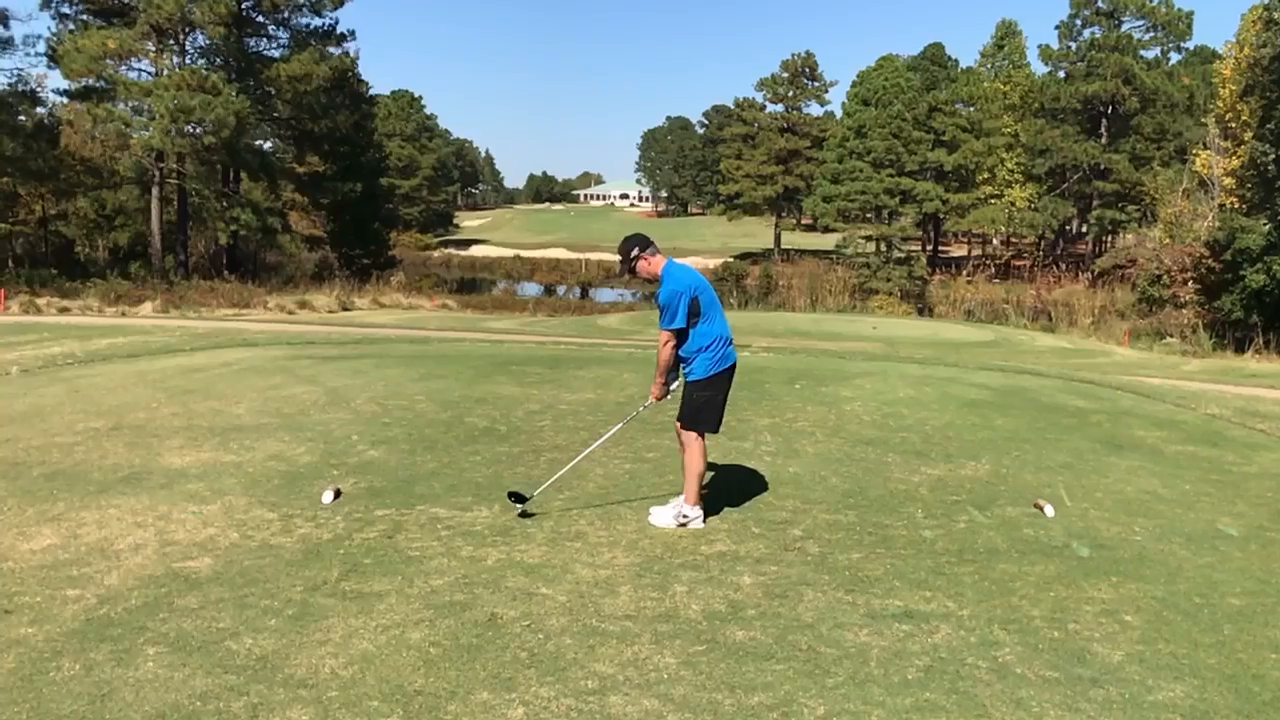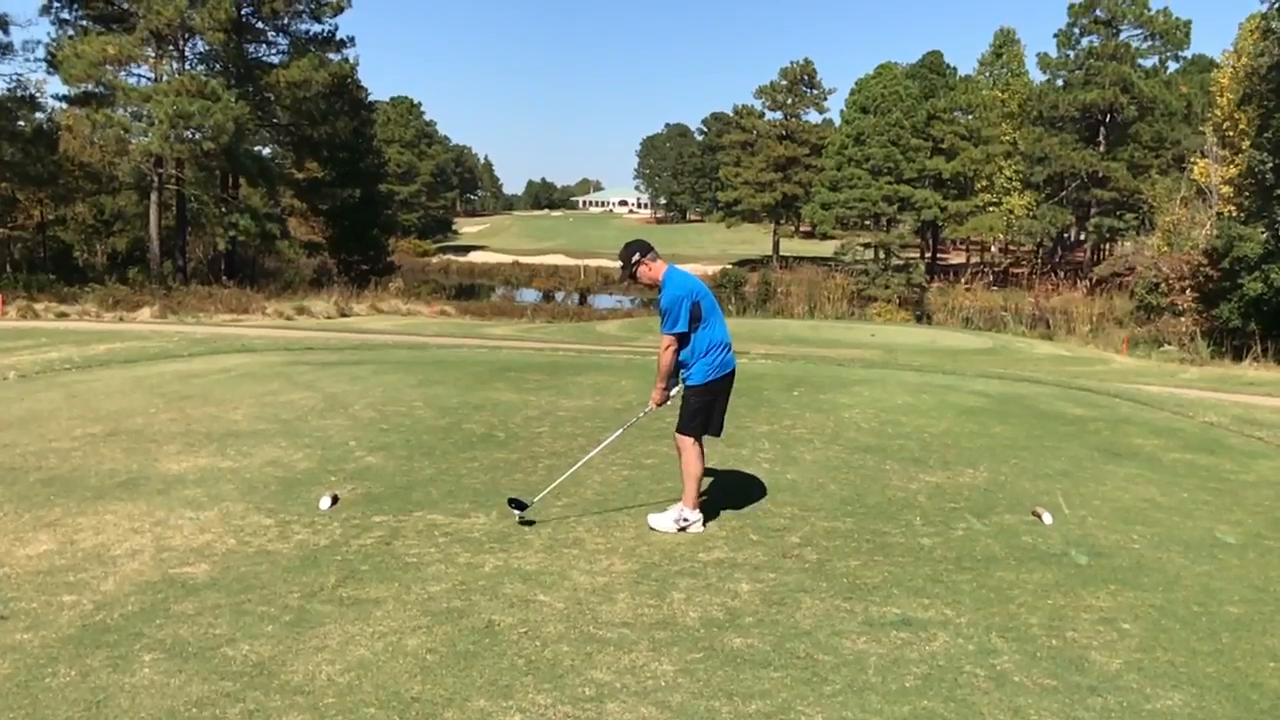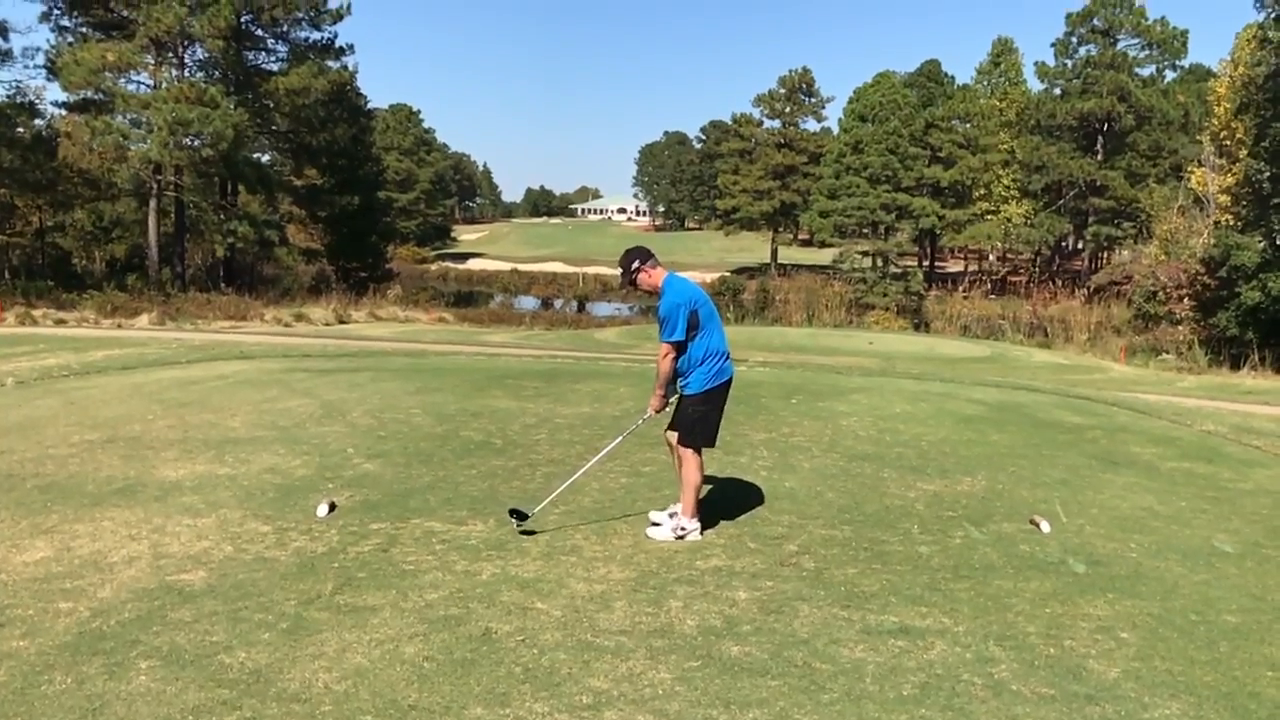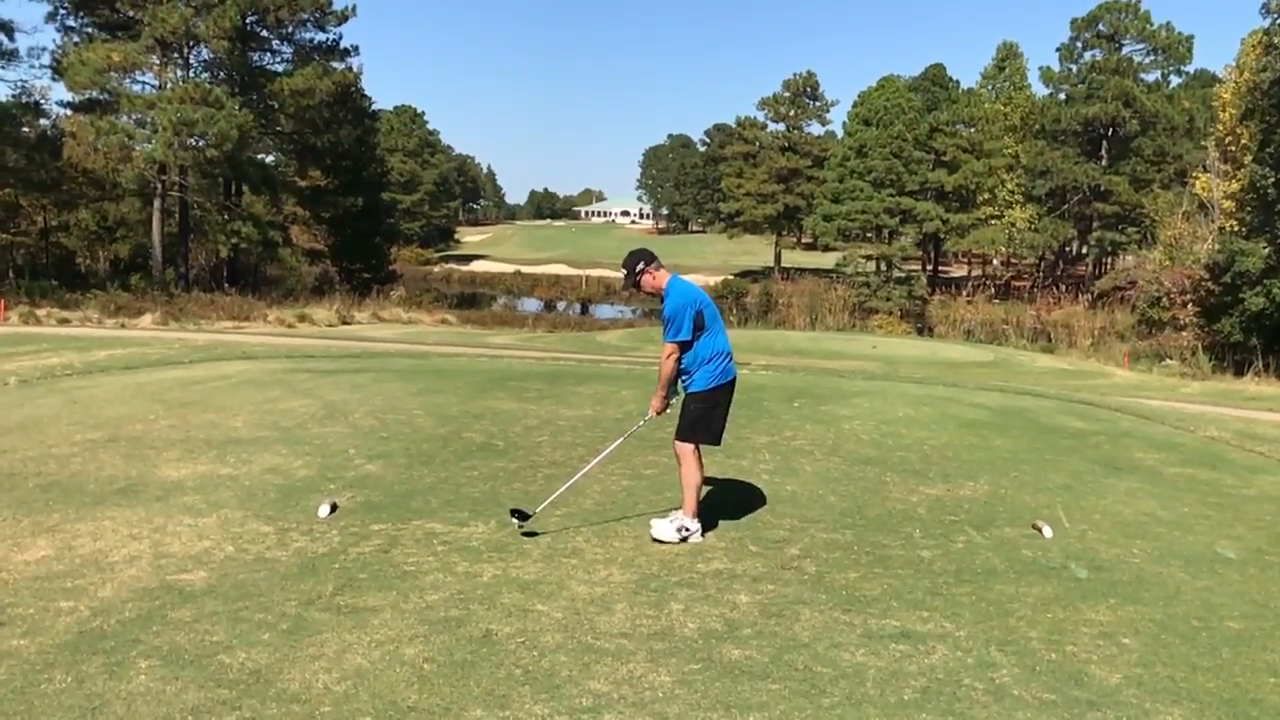
dt=0.4s
person 1, frame 1
left shoulder: (672, 286)
right shoulder: (679, 272)
left elbow: (668, 342)
left wrist: (659, 382)
right wrist: (669, 376)
left hip: (708, 365)
right hip: (706, 362)
left knee: (691, 434)
right knee: (686, 431)
left ankle: (692, 511)
right ankle: (688, 498)
person 1, frame 2
left shoulder: (673, 291)
right shoulder: (677, 280)
left elbow: (670, 346)
left wrist: (660, 387)
right wrist: (668, 382)
left hip: (707, 371)
right hip: (709, 368)
left knee: (686, 439)
right knee: (691, 439)
left ankle: (690, 514)
right ankle: (688, 505)
person 1, frame 3
left shoulder: (673, 299)
right shoulder: (678, 287)
left elbow: (668, 354)
left wrist: (659, 394)
right wrist: (667, 389)
left hip: (705, 380)
right hip: (702, 377)
left knee: (688, 449)
right knee: (674, 438)
left ankle: (688, 522)
right ankle: (685, 507)
person 1, frame 4
left shoulder: (677, 299)
right shoulder: (679, 291)
left elbow: (672, 354)
right elbow: (680, 351)
left wrist: (660, 395)
right wrist: (668, 390)
left hip: (709, 380)
right hip: (705, 378)
left knee: (686, 446)
right knee: (685, 447)
left ankle: (689, 523)
right ankle: (686, 514)
